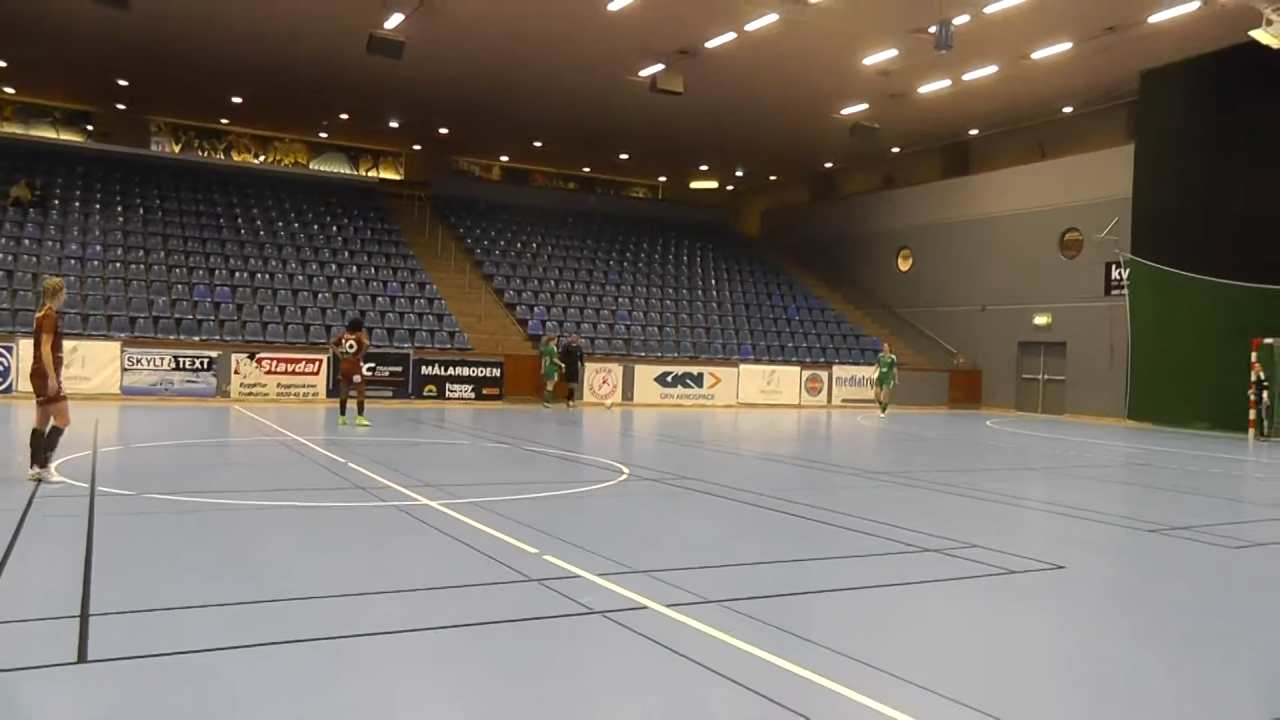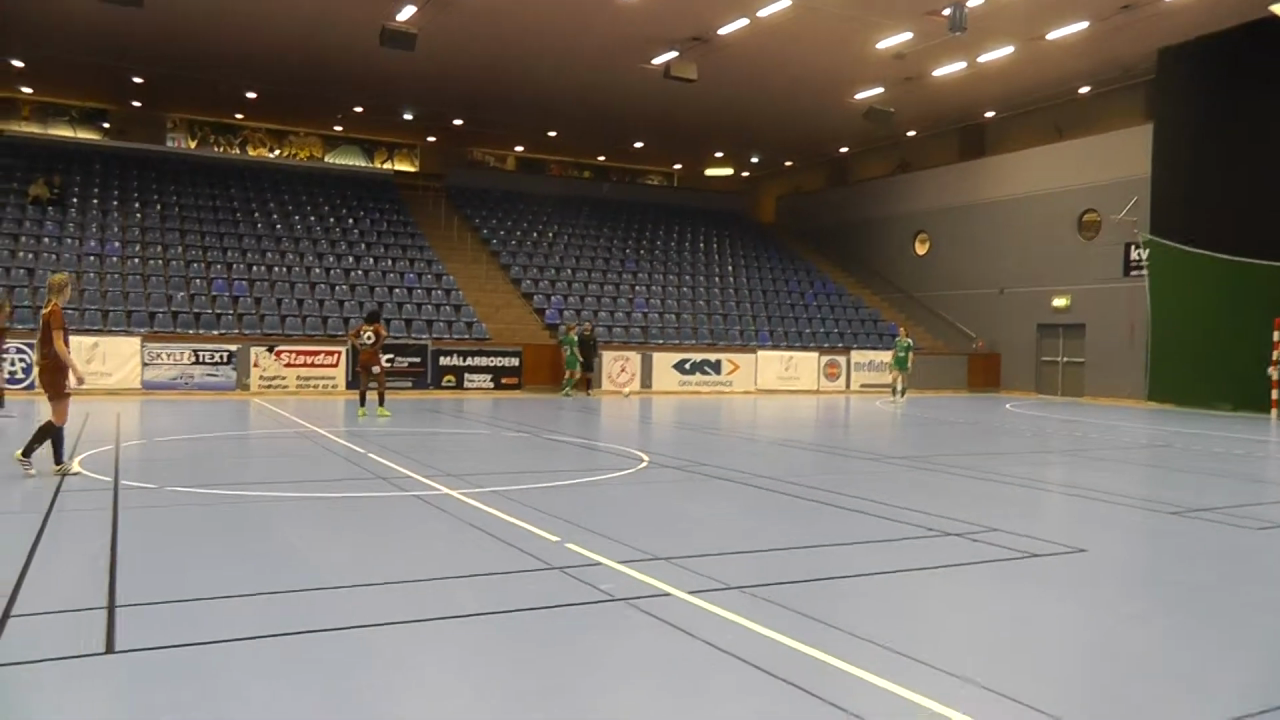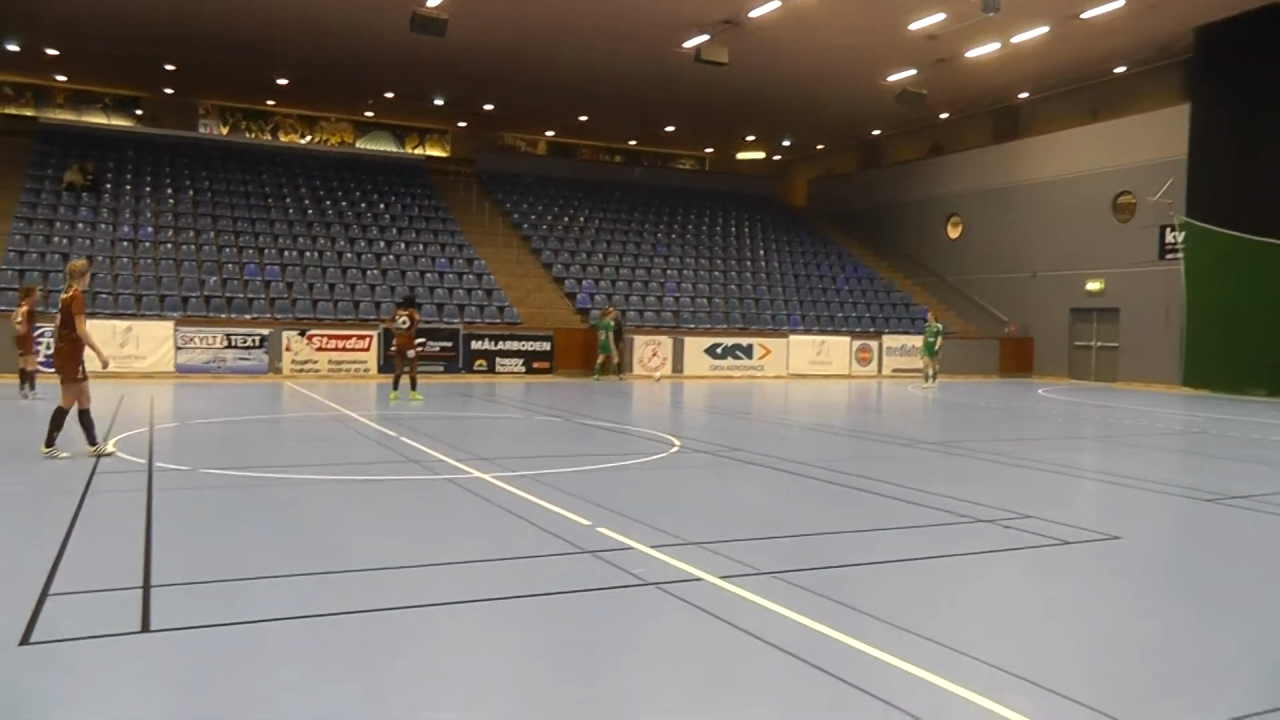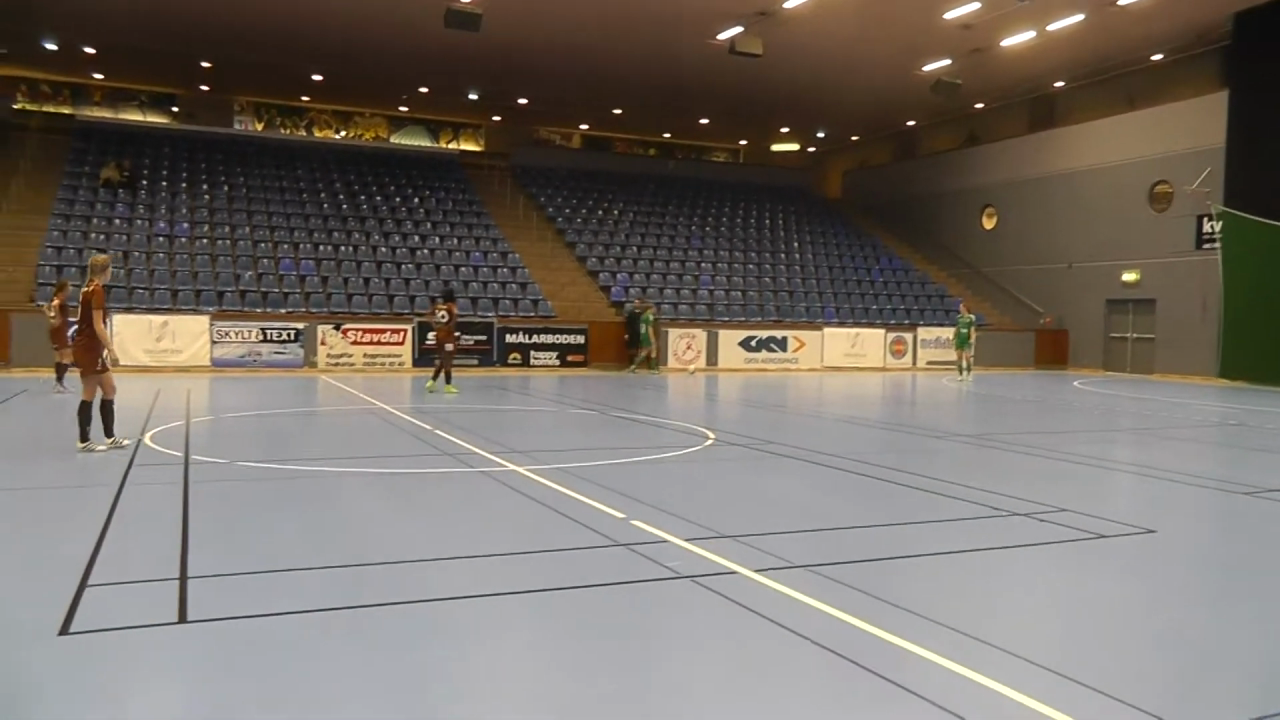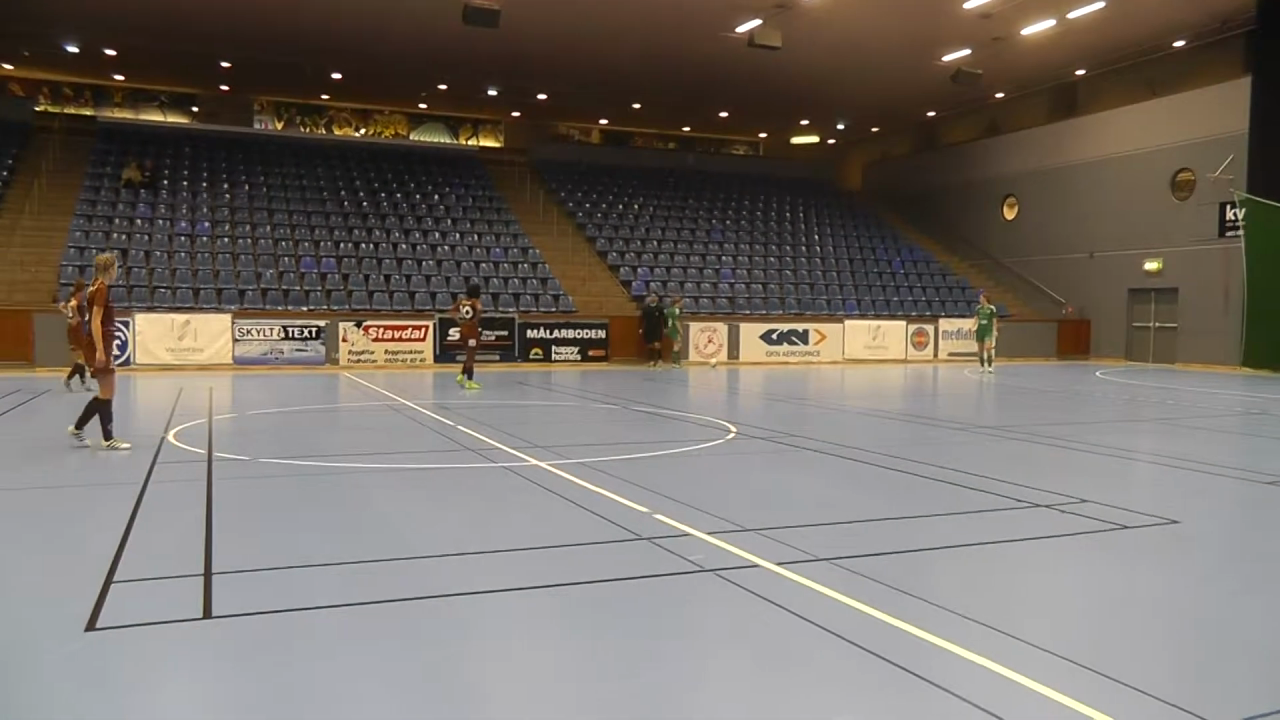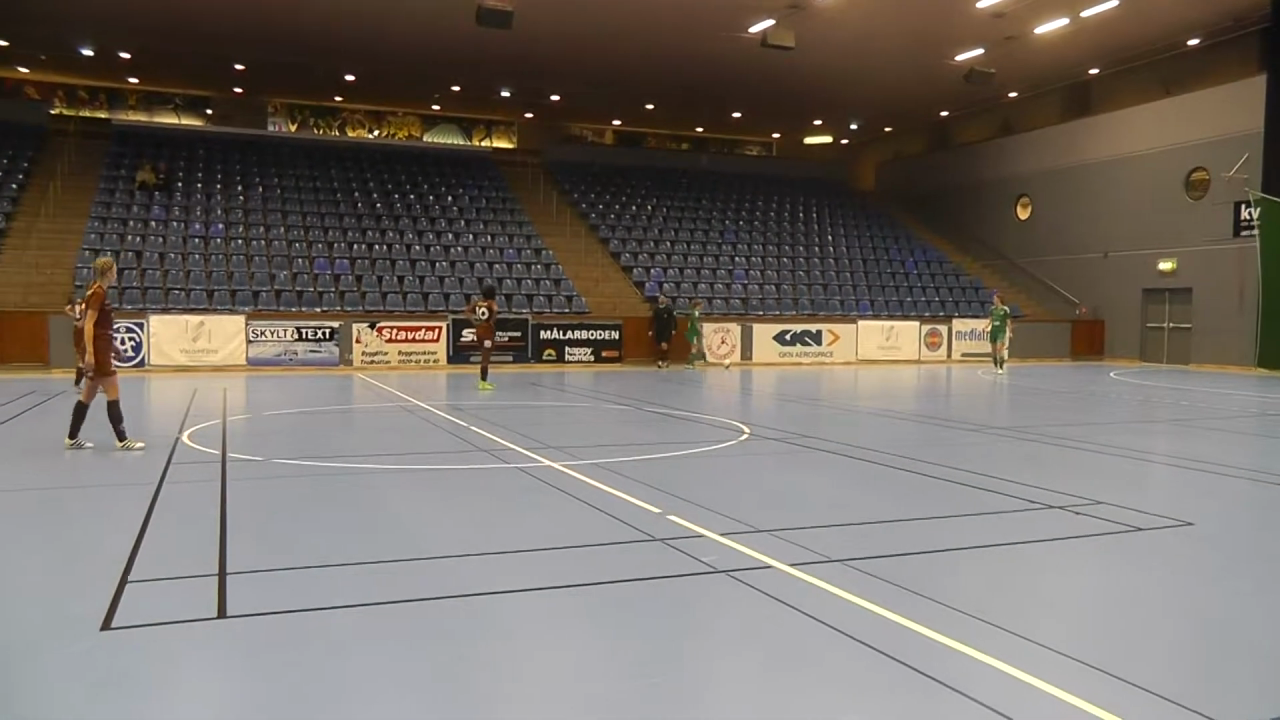
dt=0.2s
person 1, frame 1
left shoulder: (43, 313)
right shoulder: (49, 314)
right elbow: (46, 348)
right wrist: (52, 377)
left hip: (41, 374)
right hip: (45, 375)
left knee: (42, 423)
right knee: (63, 420)
left ankle: (38, 467)
right ankle: (40, 464)
person 1, frame 2
left shoulder: (48, 309)
right shoulder: (56, 311)
left elbow: (42, 341)
right elbow: (59, 345)
left wrist: (40, 363)
right wrist: (76, 369)
left hip: (49, 369)
right hip: (55, 370)
left knee: (59, 419)
right knee: (59, 420)
left ankle: (60, 463)
right ankle: (24, 455)
person 1, frame 3
left shoulder: (67, 294)
right shoulder: (76, 296)
left elbow: (64, 327)
right elbow: (81, 330)
right wrist: (100, 353)
left hip: (66, 354)
right hip: (70, 355)
left knee: (84, 402)
right knee: (67, 402)
left ankle: (94, 445)
right ankle: (49, 446)
person 1, frame 4
left shoulder: (88, 289)
right shoulder: (96, 291)
right elbow: (98, 324)
right wrist: (110, 350)
left hip: (89, 348)
right hip: (88, 348)
left knee: (110, 391)
right knee: (90, 395)
left ankle: (110, 436)
right ankle: (85, 441)
person 1, frame 5
left shoulder: (98, 288)
right shoulder: (101, 289)
right elbow: (96, 321)
right wrist: (100, 350)
left hip: (100, 348)
right hip: (98, 349)
left knee: (105, 394)
right knee: (107, 393)
left ankle: (77, 429)
right ankle: (109, 439)
person 1, frame 6
left shoulder: (97, 292)
right shoulder: (98, 293)
right elbow: (89, 324)
left wrist: (113, 347)
right wrist: (89, 352)
left hip: (100, 351)
right hip: (96, 352)
left knee: (87, 396)
right knee: (113, 395)
left ankle: (72, 438)
right ankle: (123, 440)
